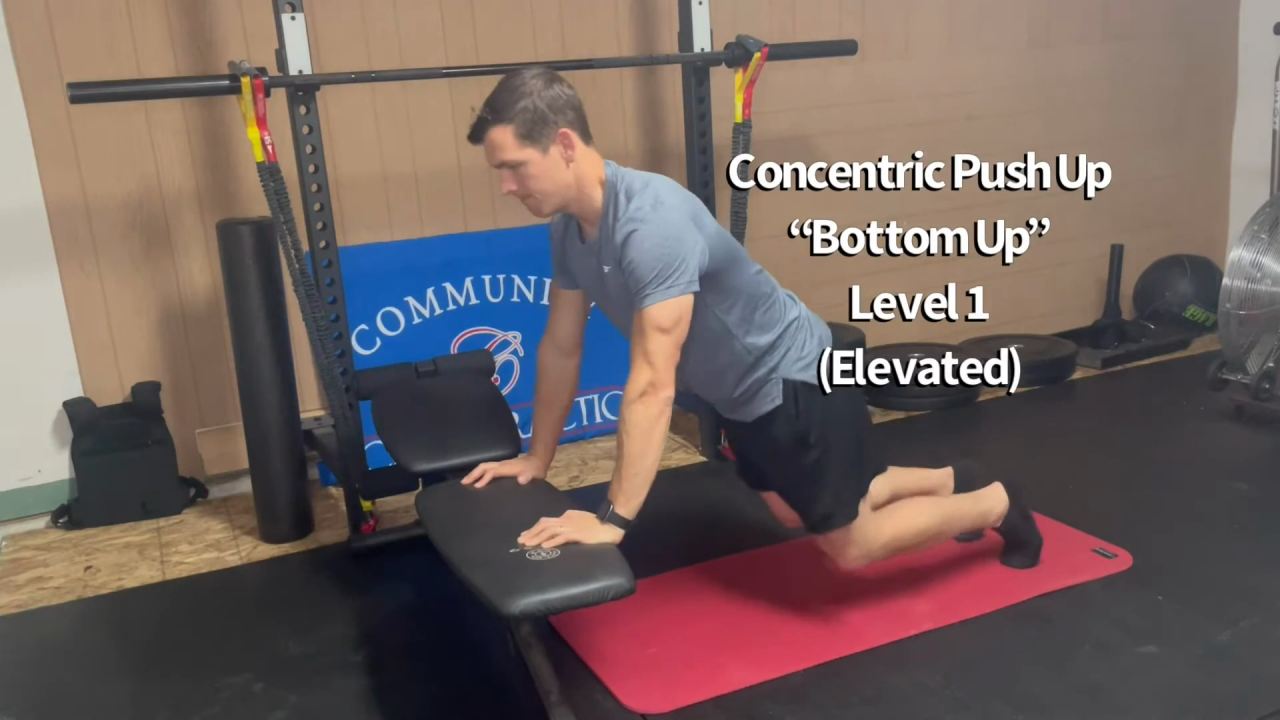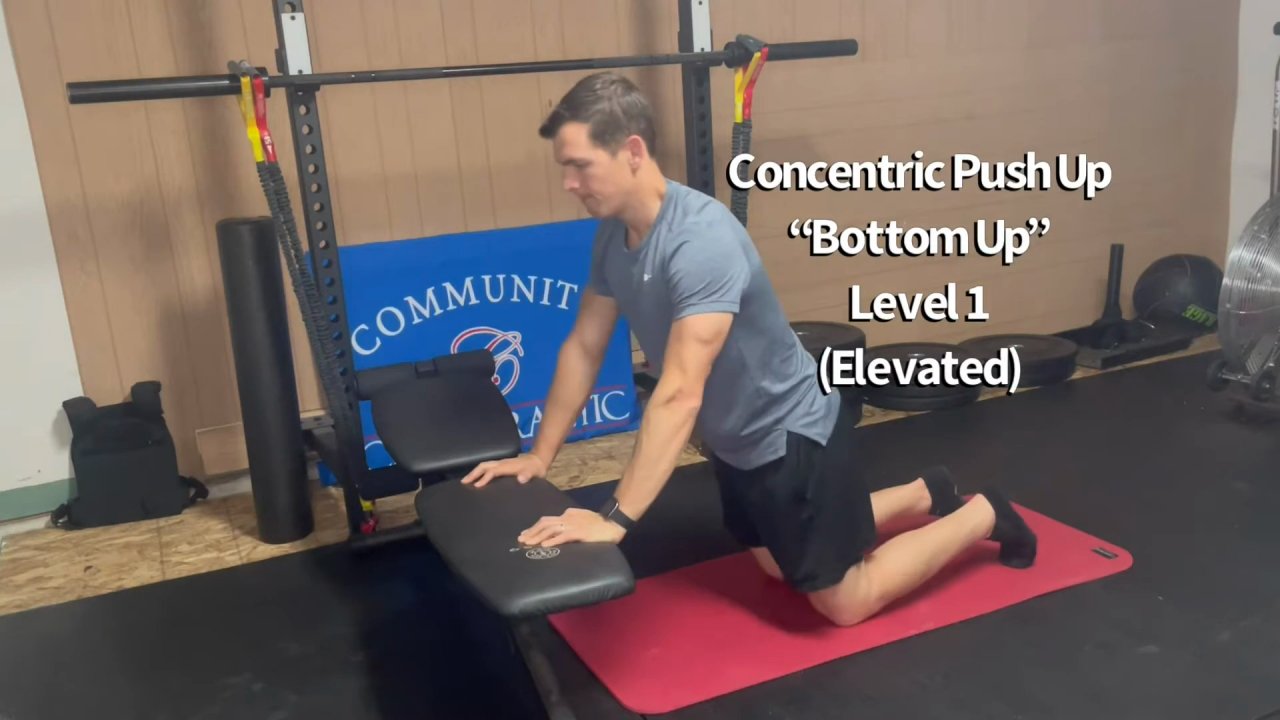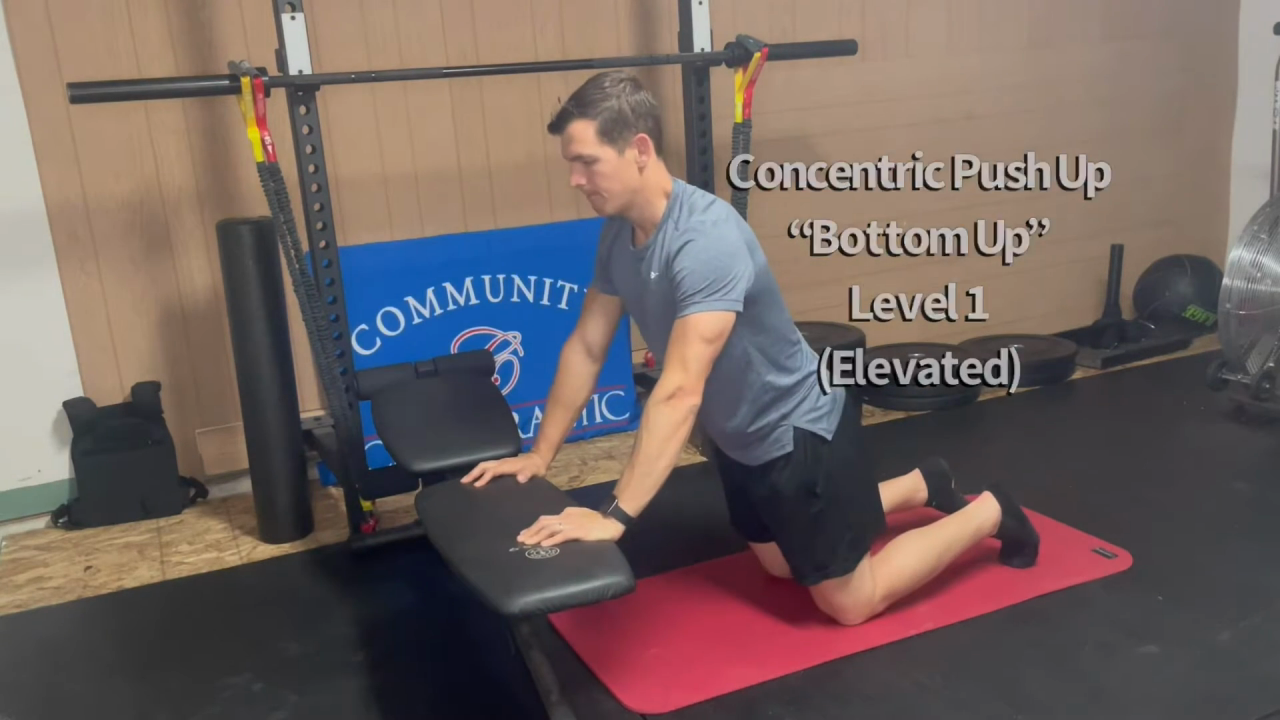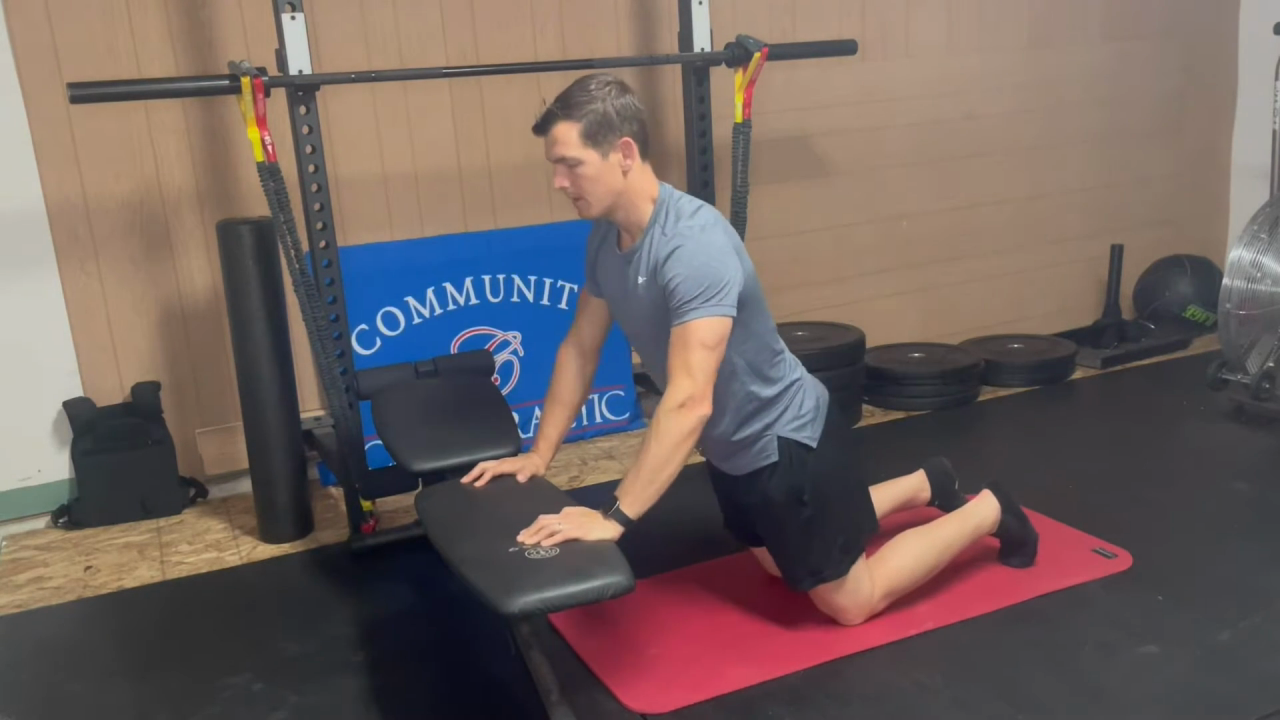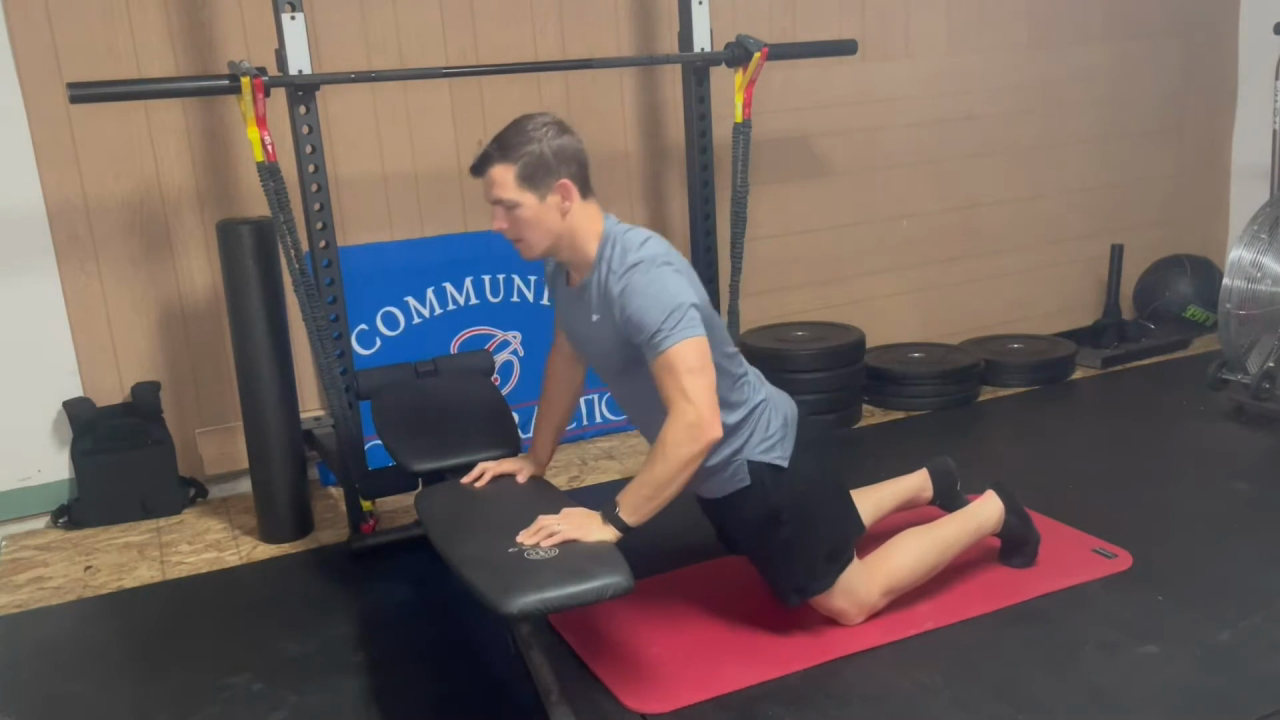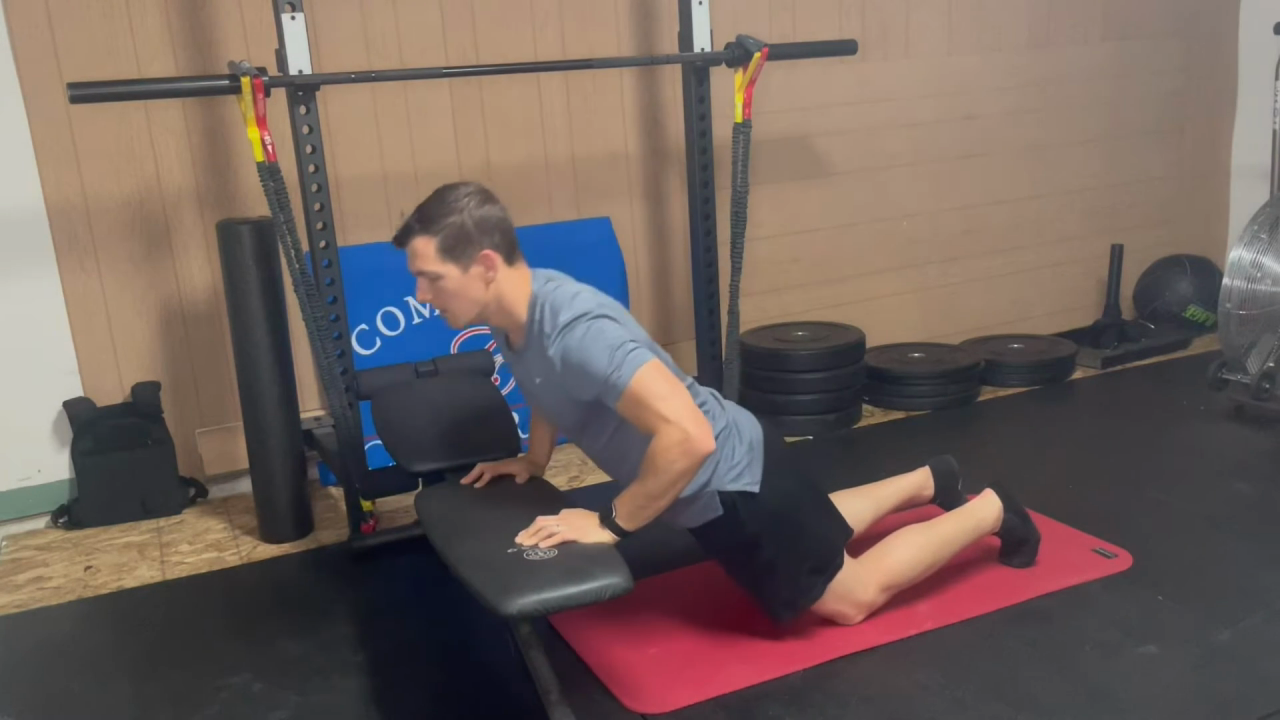
dt=0.4s
person 1, frame 1
left shoulder: (653, 224)
right shoulder: (570, 224)
left elbow: (652, 386)
right elbow: (560, 347)
left wrist: (614, 519)
right wrist: (535, 457)
left hip: (797, 379)
right hip: (745, 394)
left knee: (852, 546)
right knee: (799, 514)
left ankle: (995, 503)
right ankle: (951, 482)
person 1, frame 2
left shoulder: (701, 239)
right shoulder: (614, 236)
left elbow: (679, 395)
right elbow: (582, 349)
left wrist: (616, 520)
right wrist: (539, 456)
left hip: (795, 432)
right hip: (740, 439)
left knee: (843, 602)
right knee: (781, 568)
left ankle: (982, 515)
right ankle: (924, 494)
person 1, frame 3
left shoulder: (707, 238)
right shoulder: (619, 235)
left elbow: (680, 394)
right elbow: (585, 348)
left wrist: (615, 517)
right wrist: (538, 455)
left hip: (801, 429)
right hip: (743, 437)
left knee: (848, 600)
right knee: (782, 567)
left ankle: (989, 513)
right ankle: (920, 486)
person 1, frame 4
left shoulder: (694, 243)
right shoulder: (607, 237)
left elbow: (689, 402)
right elbow: (579, 349)
left wrist: (615, 518)
right wrist: (538, 455)
left hip: (786, 438)
right hip: (734, 446)
left knee: (849, 601)
right knee: (781, 566)
left ankle: (987, 511)
right ankle: (923, 486)
person 1, frame 5
left shoulder: (643, 277)
right shoulder: (566, 265)
left elbow: (697, 425)
right elbow: (567, 362)
left wrist: (612, 523)
right wrist: (534, 458)
left hip: (760, 458)
right hip: (723, 465)
left knee: (849, 600)
right knee: (819, 543)
left ankle: (990, 512)
right ankle: (925, 485)
person 1, frame 6
left shoulder: (574, 329)
right shoulder: (515, 312)
left elbow: (688, 439)
left wrist: (609, 524)
right wrist: (532, 460)
left hip: (732, 479)
right hip: (718, 481)
left knee: (849, 597)
right knee: (814, 545)
left ankle: (989, 510)
right ankle: (927, 483)
